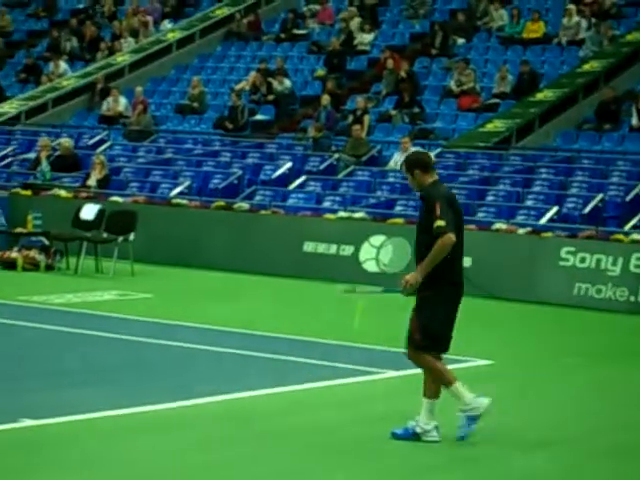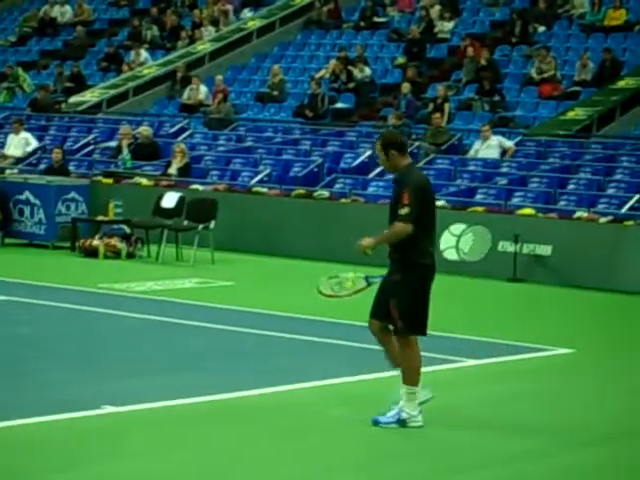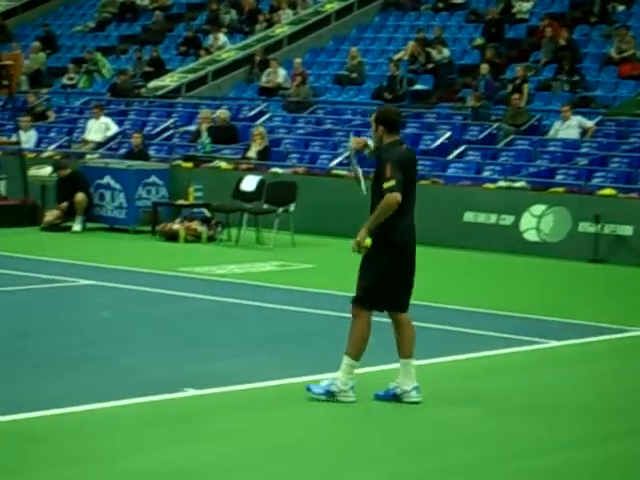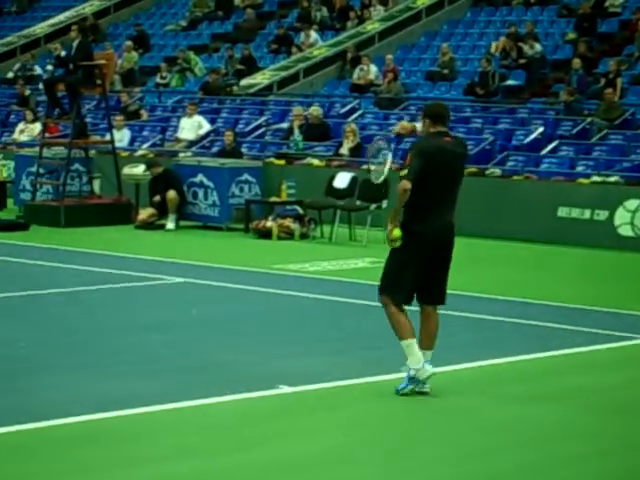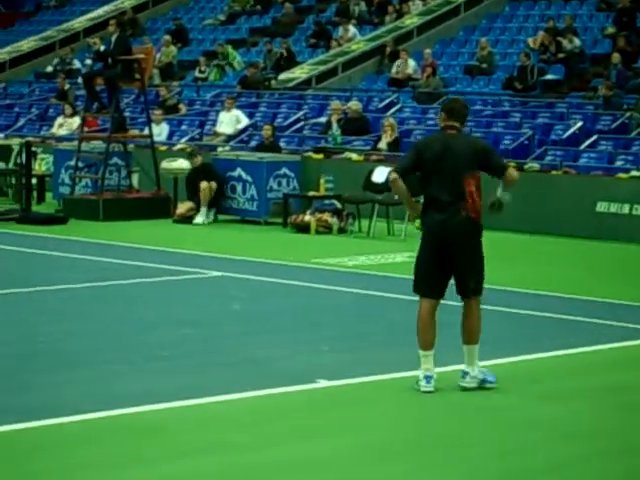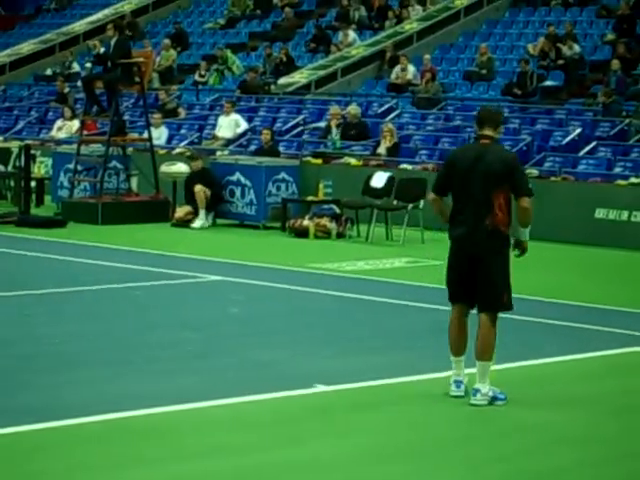
dt=0.7s
person 1, frame 1
left shoulder: (436, 197)
right shoulder: (442, 195)
left elbow: (447, 239)
left wrist: (419, 272)
right wrist: (422, 277)
left hip: (439, 287)
right hip: (440, 284)
left knee: (417, 351)
right knee: (427, 352)
left ankle: (470, 402)
right ankle: (426, 424)
person 1, frame 2
left shoulder: (411, 181)
right shoulder: (409, 178)
left elbow: (404, 227)
left wrist: (375, 241)
left hip: (412, 269)
right hip: (403, 268)
left knee: (406, 336)
right knee: (378, 325)
left ankle: (410, 409)
right ankle: (415, 392)
person 1, frame 3
left shoulder: (391, 157)
right shoulder: (402, 152)
left elbow: (393, 198)
left wrist: (367, 229)
right wrist: (367, 143)
left hip: (385, 243)
right hip: (402, 243)
left knee: (362, 309)
right knee: (398, 311)
left ankle: (342, 383)
right ankle: (408, 384)
person 1, frame 4
left shoulder: (421, 147)
right shoulder: (459, 147)
left elbow: (406, 186)
right elbow: (445, 135)
left wrist: (393, 218)
left hip: (415, 233)
right hip: (443, 234)
left knee: (391, 299)
right knee: (430, 304)
left ankle: (418, 362)
right ankle: (421, 373)
person 1, frame 5
left shoulder: (424, 146)
right shoulder: (476, 147)
left elbow: (395, 178)
right elbow: (512, 176)
left wrist: (413, 208)
left hip: (434, 228)
right hip: (465, 229)
left knee: (428, 301)
right knee: (471, 299)
left ankle: (426, 374)
right ankle: (471, 371)
person 1, frame 6
left shoulder: (457, 156)
right shoulder: (508, 159)
left elbow: (434, 197)
right elbow: (524, 204)
right wrist: (523, 236)
left hip: (461, 240)
right hip: (492, 242)
left knee: (459, 308)
right knee: (488, 313)
left ankle: (457, 378)
right ankle: (481, 387)
